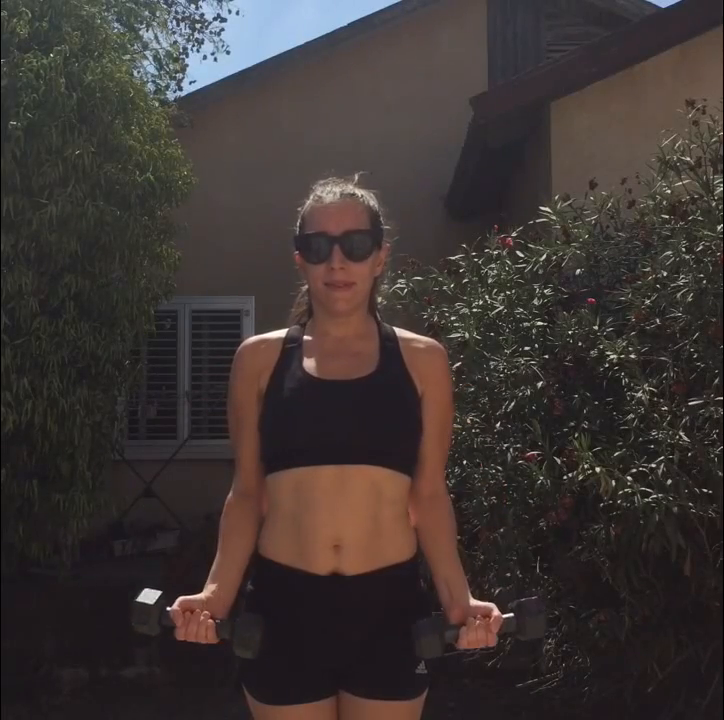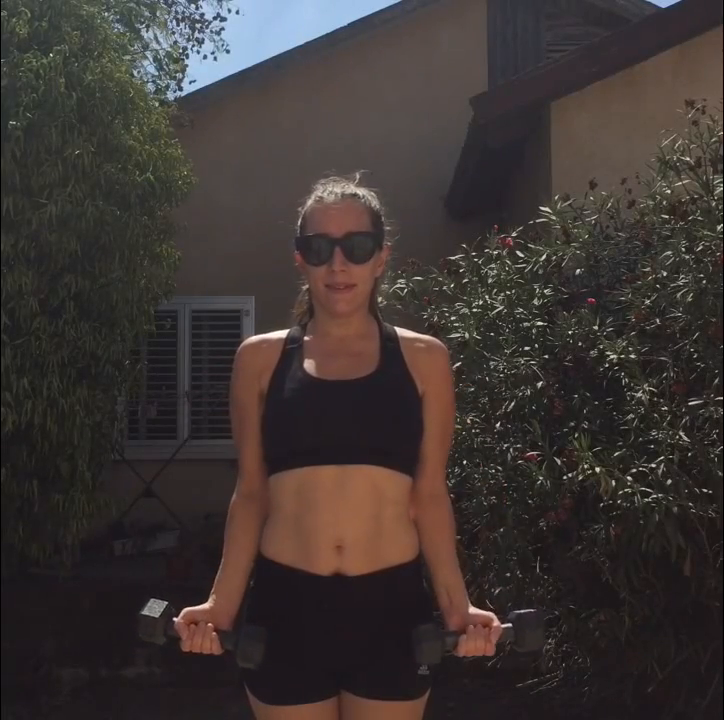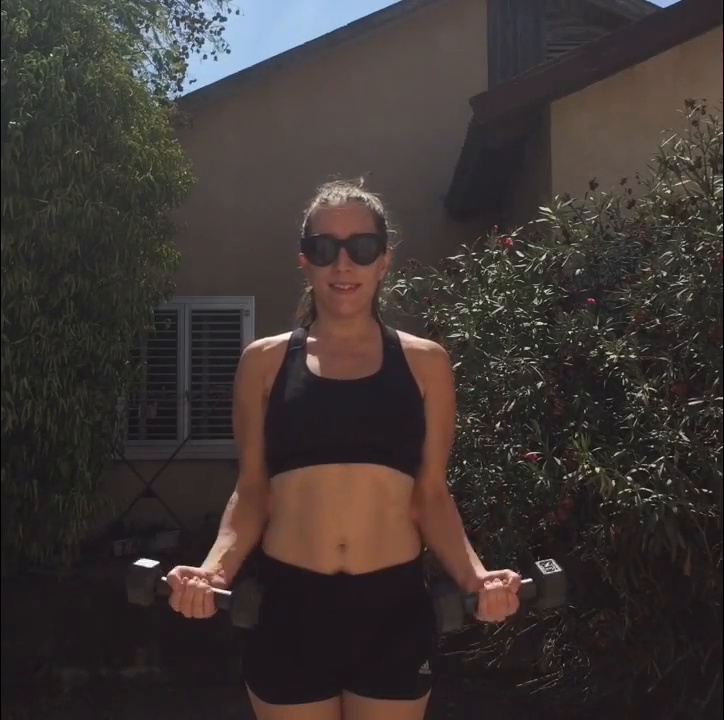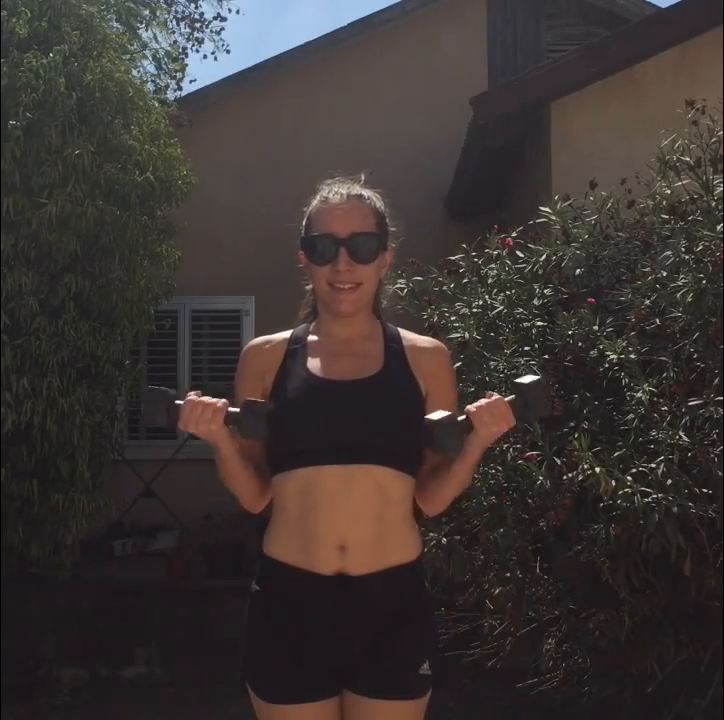
dt=0.3s
person 1, frame 1
left shoulder: (422, 359)
right shoulder: (260, 358)
left elbow: (429, 493)
right elbow: (247, 491)
left wrist: (457, 597)
right wrist: (217, 591)
left hip: (389, 604)
right hip: (285, 604)
person 1, frame 2
left shoulder: (423, 359)
right shoulder: (261, 359)
left elbow: (430, 493)
right elbow: (252, 491)
left wrist: (456, 602)
right wrist: (222, 600)
left hip: (391, 605)
right hip: (287, 604)
person 1, frame 3
left shoulder: (424, 362)
right shoulder: (264, 361)
left elbow: (430, 494)
right elbow: (252, 490)
left wrist: (474, 577)
right wrist: (215, 569)
left hip: (393, 605)
right hip: (290, 604)
person 1, frame 4
left shoulder: (425, 359)
right shoulder: (265, 358)
left elbow: (432, 497)
right elbow: (254, 495)
left wrist: (476, 442)
right wrist: (221, 437)
left hip: (394, 604)
right hip: (290, 603)
